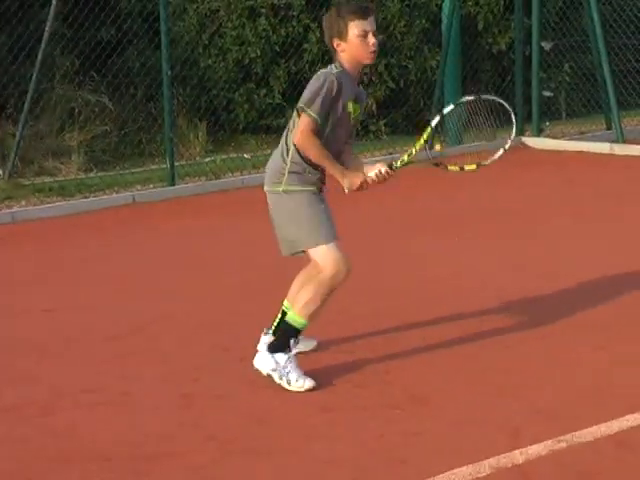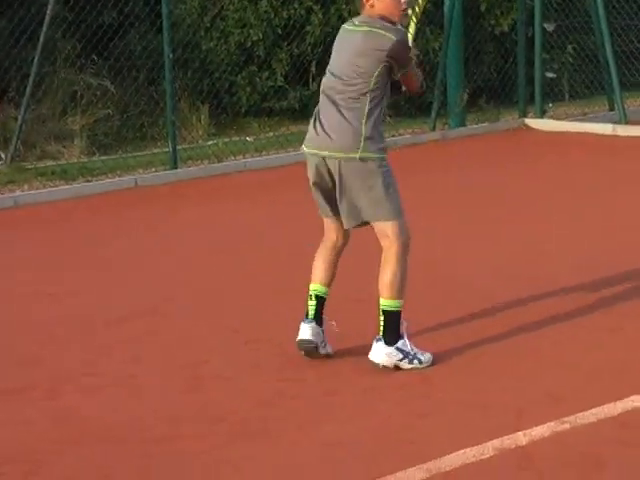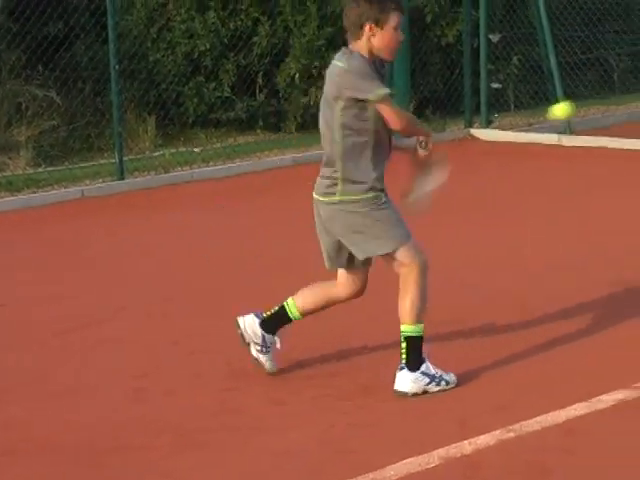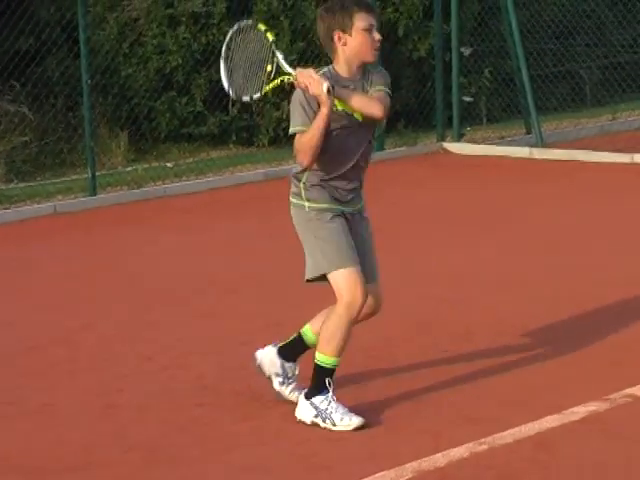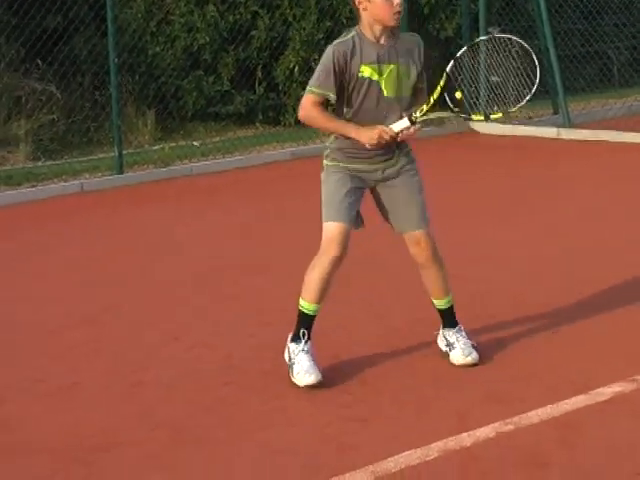
dt=0.5s
person 1, frame 1
left shoulder: (355, 91)
right shoulder: (328, 80)
left elbow: (340, 150)
right elbow: (303, 138)
left wrist: (365, 170)
right wrist: (344, 175)
left hip: (303, 184)
right hip: (291, 184)
left knee: (328, 260)
right knee: (335, 270)
left ankle: (281, 333)
right ankle: (274, 352)
person 1, frame 2
left shoulder: (347, 30)
right shoulder: (393, 38)
right elbow: (414, 84)
right wrist: (413, 65)
left hip: (318, 148)
right hip: (358, 151)
left knee: (335, 236)
right knee: (396, 241)
left ankle: (312, 325)
right ankle: (390, 342)
person 1, frame 3
left shoulder: (377, 68)
right shoulder: (347, 63)
right elbow: (399, 121)
right wrist: (422, 135)
left hip: (349, 191)
right hip: (351, 192)
left knee: (349, 286)
right knee: (414, 266)
left ankle: (263, 326)
right ankle: (414, 368)
person 1, frame 4
left shoulder: (370, 81)
right shoulder: (307, 90)
left elbow: (379, 112)
right elbow: (306, 157)
left wrist: (331, 92)
right wrist: (324, 105)
left hip: (350, 204)
right hip: (315, 204)
left knee: (369, 302)
right knee: (354, 295)
left ankle: (282, 356)
right ankle: (317, 396)
person 1, frame 5
left shoulder: (413, 45)
right shoulder: (341, 51)
right elbow: (306, 110)
right wrist: (359, 133)
left hip: (397, 163)
right hip: (345, 164)
left knee: (425, 248)
right knee: (333, 248)
left ankle: (450, 330)
right ankle: (298, 342)
